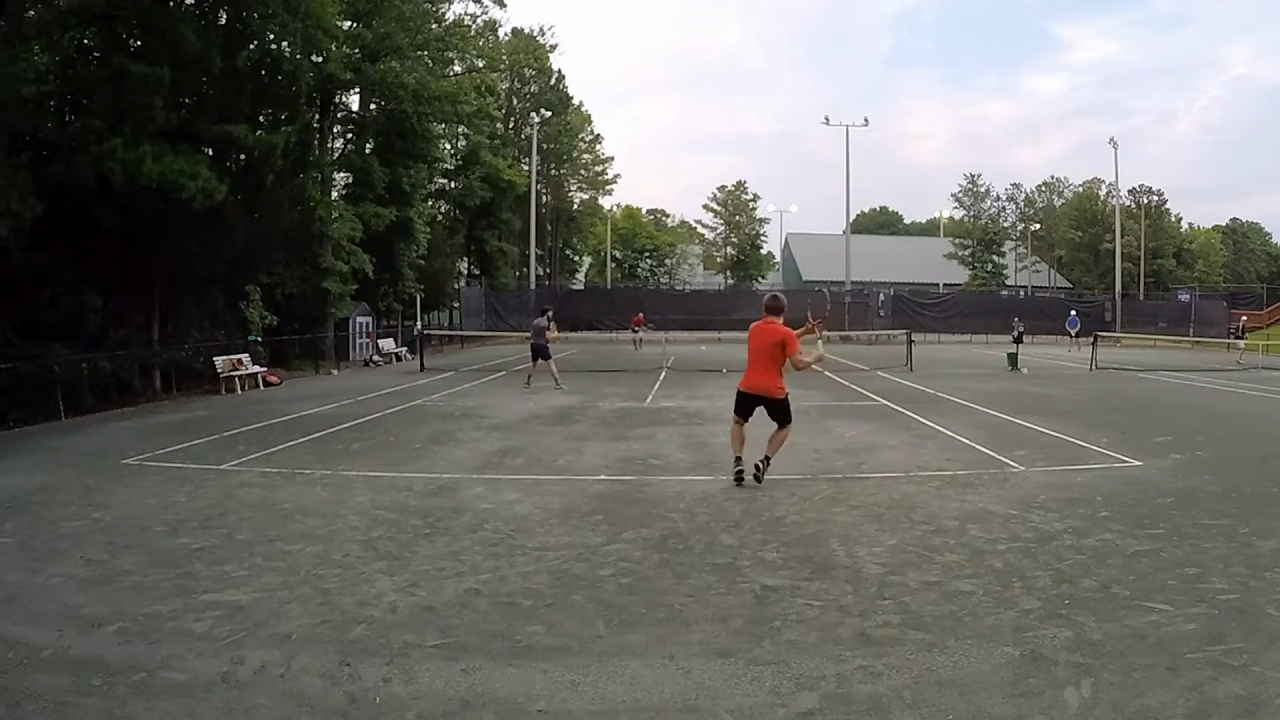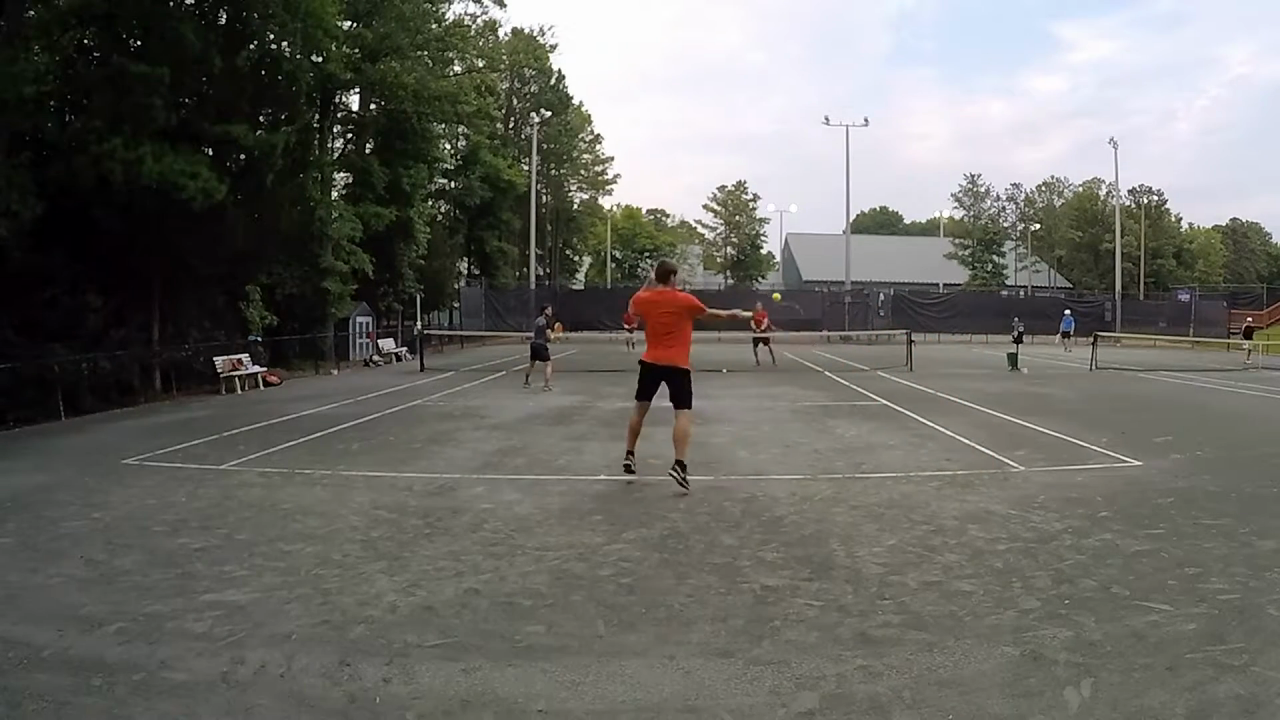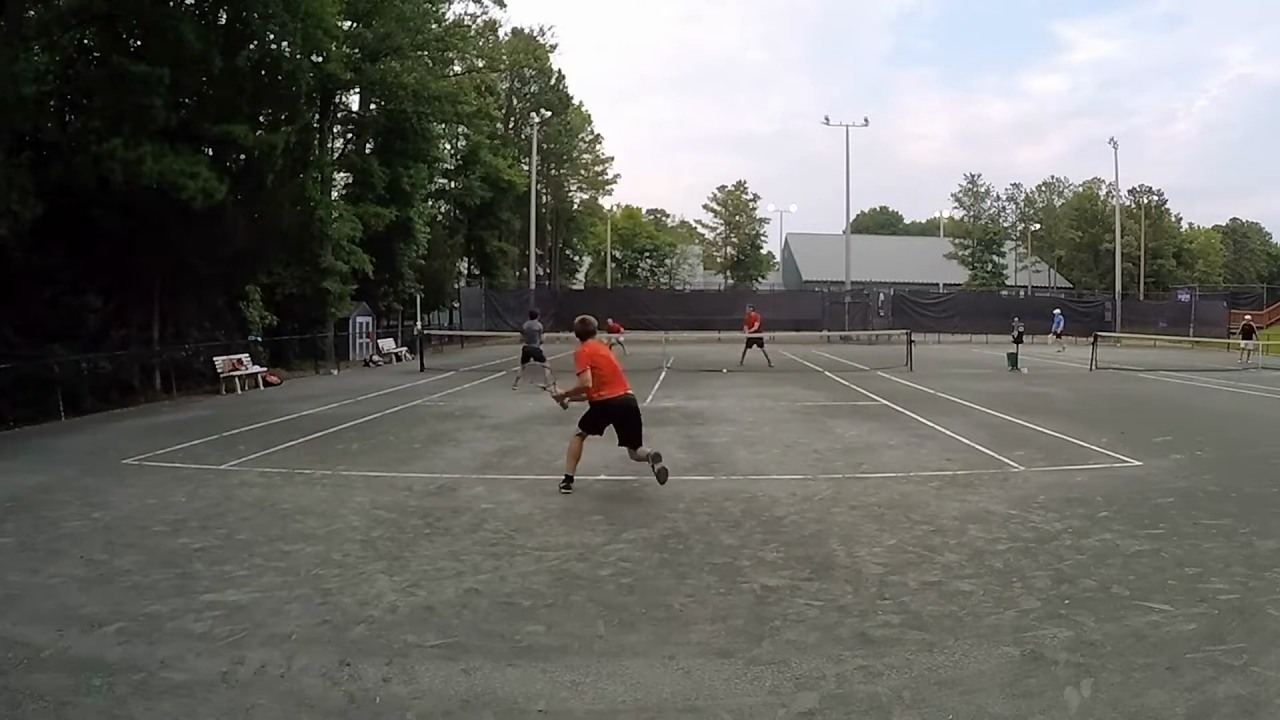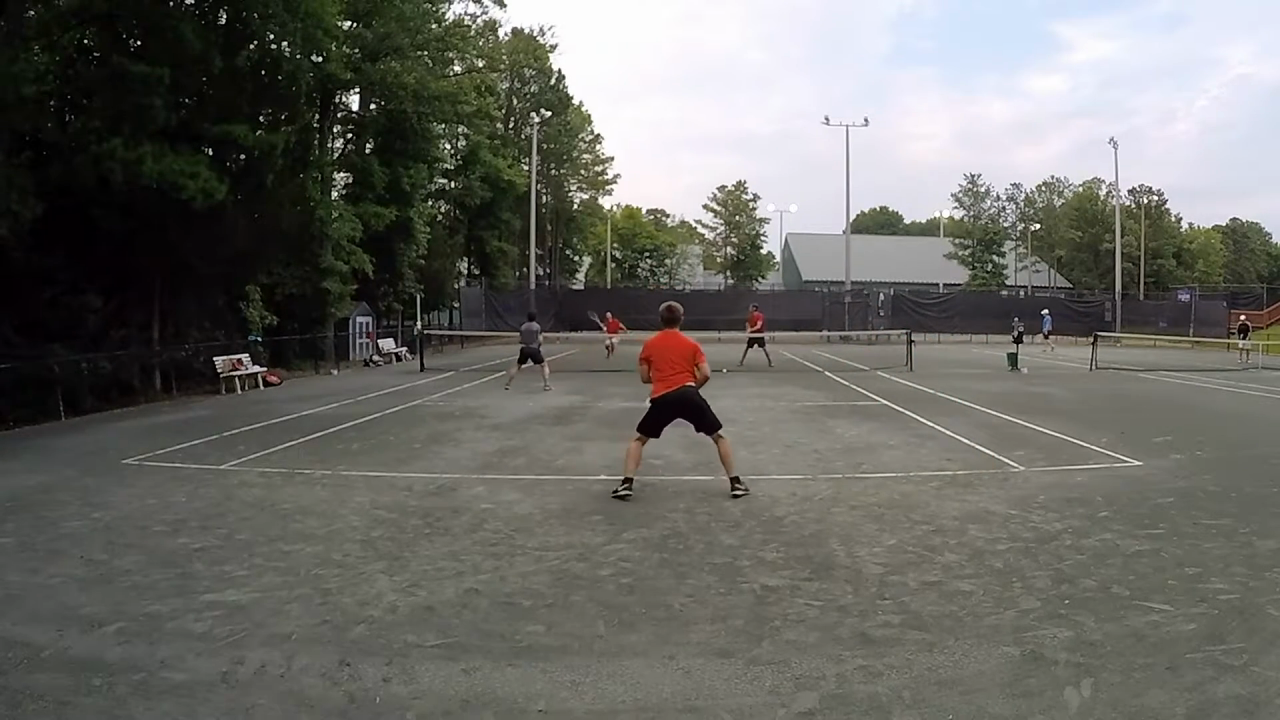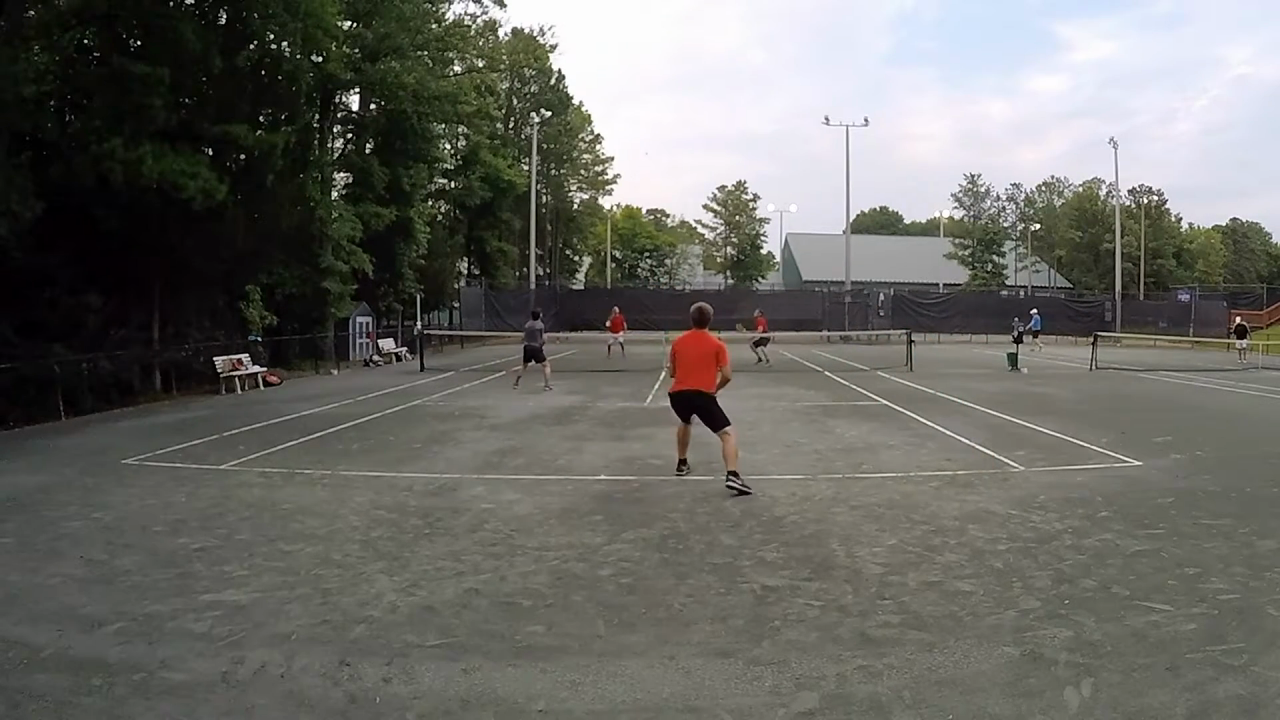
dt=0.5s
person 1, frame 1
left shoulder: (753, 328)
right shoulder: (785, 333)
right elbow: (798, 364)
left wrist: (801, 332)
right wrist: (814, 357)
left hip: (747, 388)
right hip: (774, 391)
left knee: (738, 423)
right knee: (784, 427)
left ankle: (738, 463)
right ankle: (764, 462)
person 1, frame 2
left shoulder: (642, 300)
right shoulder: (685, 300)
left elbow: (631, 311)
right elbow: (710, 314)
left wrist: (649, 283)
right wrist: (734, 314)
left hip: (650, 363)
right hip: (677, 366)
left knee: (640, 409)
right knee: (683, 415)
left ankle: (629, 456)
right ankle: (680, 466)
person 1, frame 3
left shoulder: (582, 352)
right shoulder: (604, 349)
left elbow: (586, 384)
left wrist: (563, 394)
right wrist: (578, 396)
left hip: (607, 403)
right hip: (629, 401)
left knee: (579, 435)
right knee: (636, 452)
left ankle: (567, 480)
right ankle: (651, 456)
person 1, frame 4
left shoulder: (649, 344)
right shoulder: (691, 344)
left elbow: (644, 378)
right elbow: (705, 374)
left hip: (662, 398)
right hip: (689, 395)
left knee: (638, 440)
right knee: (719, 437)
left ankle: (627, 483)
right ankle: (735, 483)
person 1, frame 5
left shoulder: (678, 341)
right shoulder: (717, 345)
right elbow: (727, 376)
right wrist: (715, 390)
left hip: (677, 394)
right hip: (702, 395)
left knee: (685, 422)
right knee: (727, 435)
left ankle: (682, 464)
right ankle: (733, 477)
